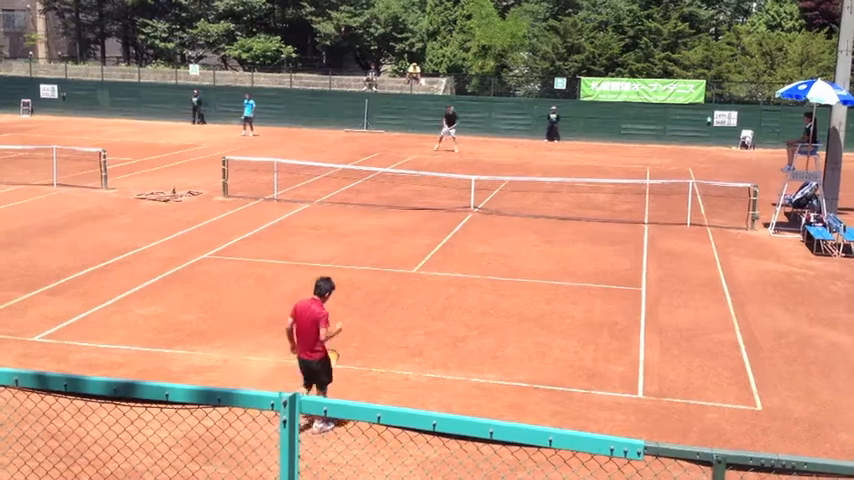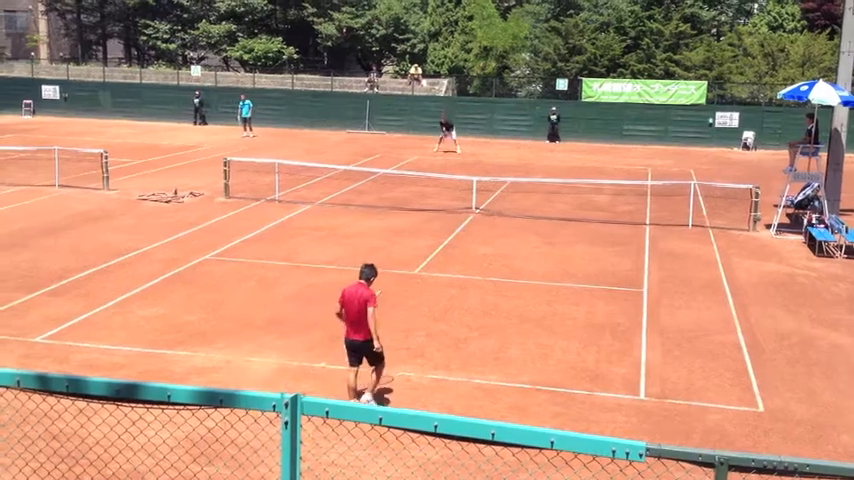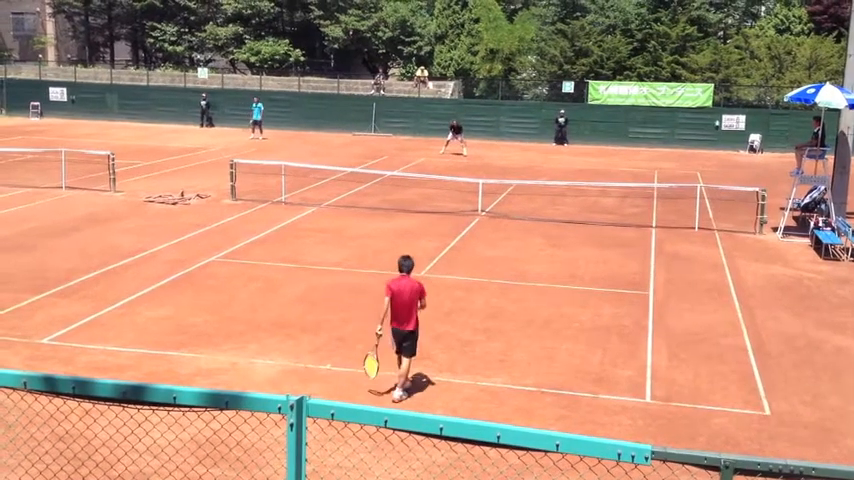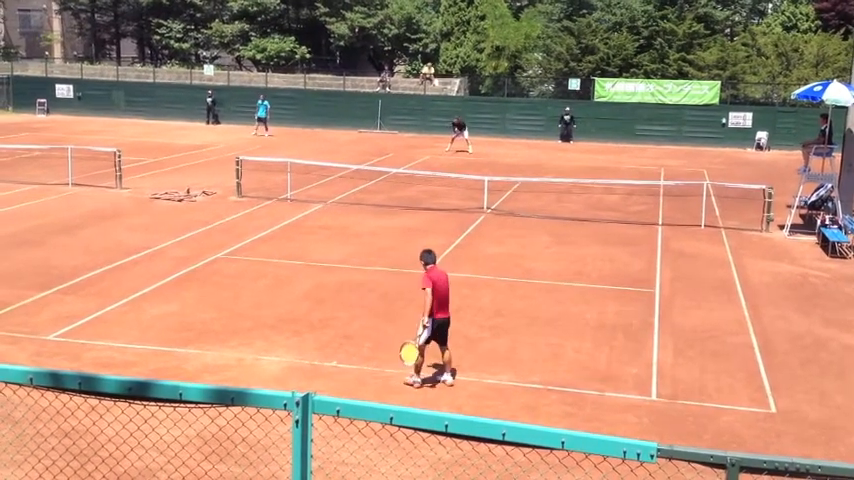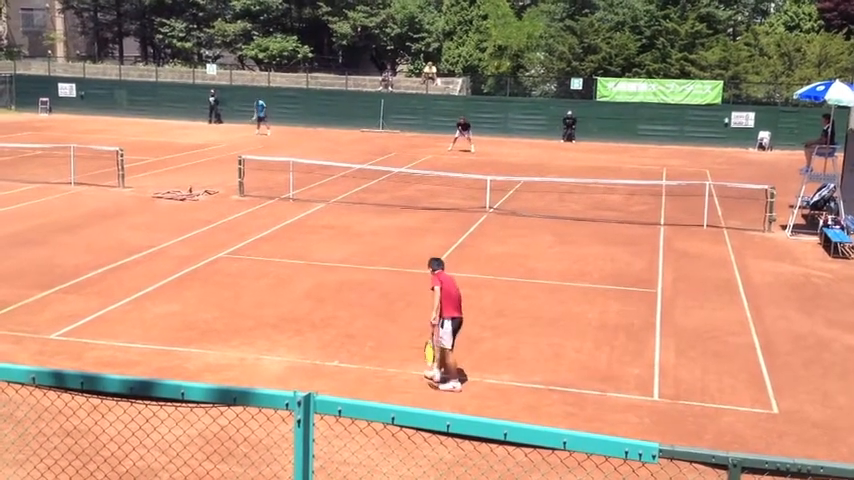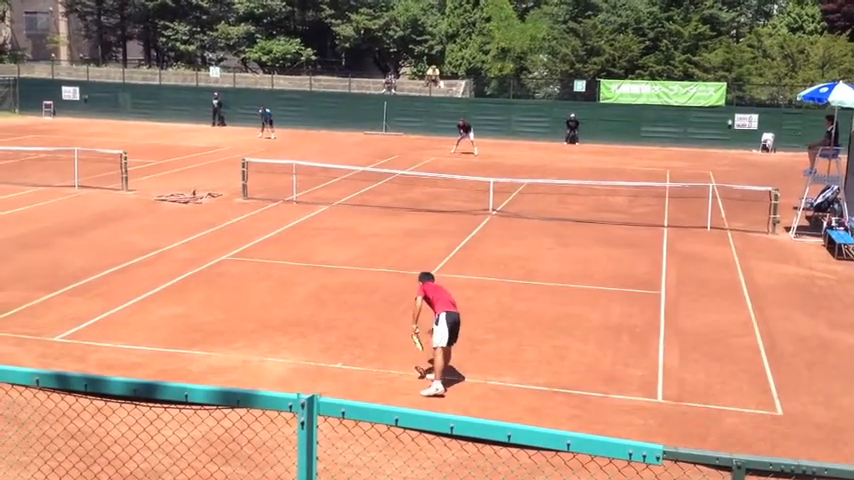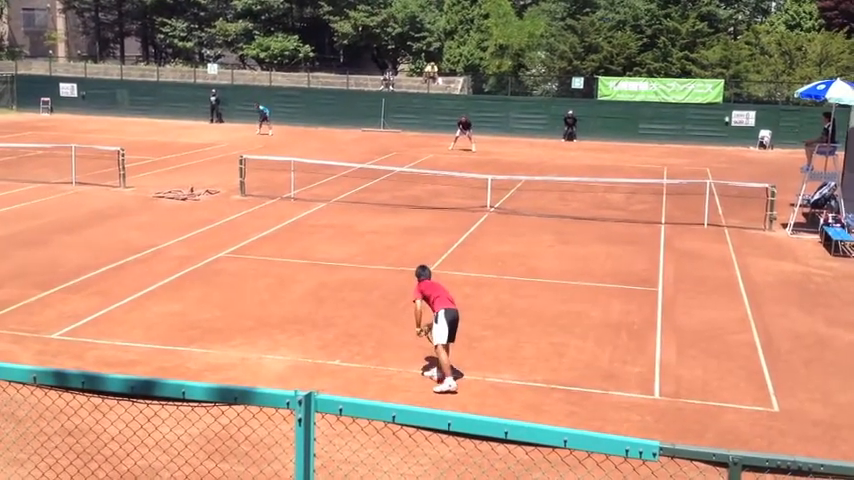
dt=0.7s
person 1, frame 1
left shoulder: (299, 305)
right shoulder: (321, 312)
left elbow: (288, 327)
right elbow: (323, 337)
left wrist: (292, 344)
right wrist: (336, 330)
left hip: (302, 356)
right hip: (318, 357)
left knee: (307, 386)
right knee: (321, 390)
right ankle: (319, 423)
person 1, frame 2
left shoulder: (346, 291)
right shoulder: (369, 294)
left elbow: (338, 312)
right elbow: (371, 318)
right wrist: (376, 339)
left hip: (350, 338)
right hip: (365, 339)
left knee: (353, 370)
right knee: (379, 365)
left ankle: (352, 401)
right ankle: (368, 396)
person 1, frame 3
left shoulder: (391, 284)
right shoulder: (417, 285)
left elbow: (386, 306)
right elbow: (423, 305)
left wrist: (380, 325)
left hip: (396, 327)
right hip: (411, 328)
left knee: (400, 355)
right knee: (406, 359)
left ankle: (404, 382)
right ankle: (398, 391)
person 1, frame 4
left shoulder: (427, 276)
right shoulder: (444, 274)
left elbow: (429, 296)
left wrist: (425, 316)
left hip: (433, 317)
right hip: (446, 317)
left knee: (420, 347)
right knee: (444, 347)
left ankle: (416, 378)
right ankle: (447, 376)
person 1, frame 5
left shoulder: (436, 277)
right shoulder: (449, 278)
left elbow: (437, 293)
left wrist: (433, 314)
left hip: (448, 318)
right hip: (457, 317)
left knee: (447, 350)
right knee: (442, 346)
left ankle: (454, 382)
right ankle: (437, 372)
person 1, frame 6
left shoulder: (423, 287)
right shoulder: (438, 287)
left elbow: (418, 304)
left wrist: (415, 324)
right wrist: (435, 329)
left hip: (444, 315)
right hip: (455, 315)
left knee: (438, 350)
right knee: (447, 348)
left ankle: (437, 385)
right ankle: (437, 375)
person 1, frame 7
left shoulder: (419, 287)
right shoulder: (436, 284)
left elbow: (418, 308)
left wrist: (418, 327)
right wrist: (430, 328)
left hip: (443, 313)
right hip: (454, 312)
left knee: (440, 347)
right knee: (443, 345)
left ankle: (449, 381)
right ankle: (437, 371)
